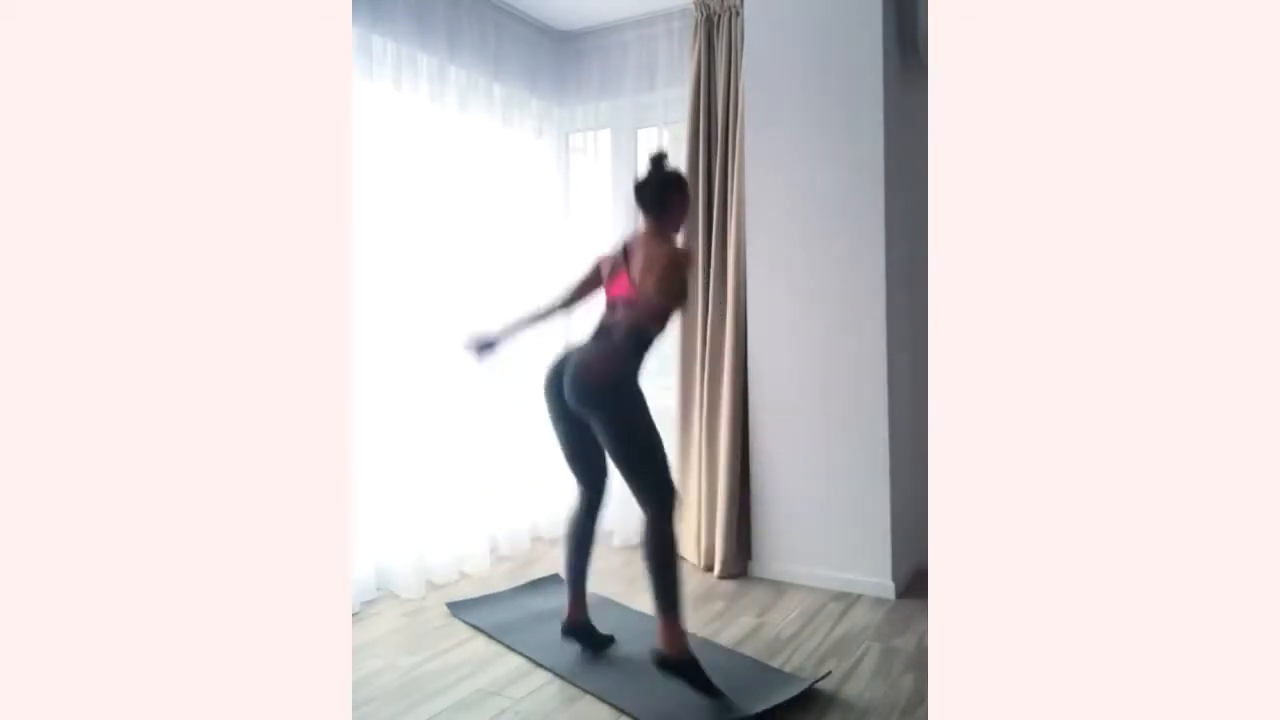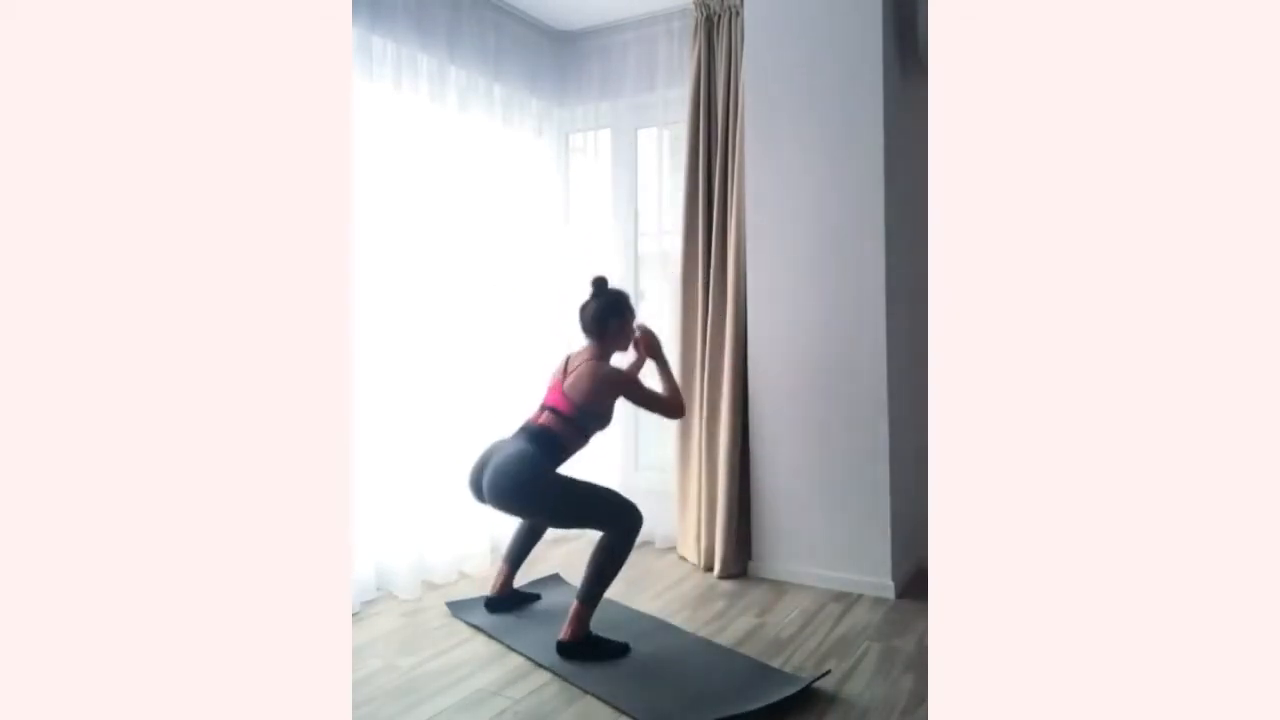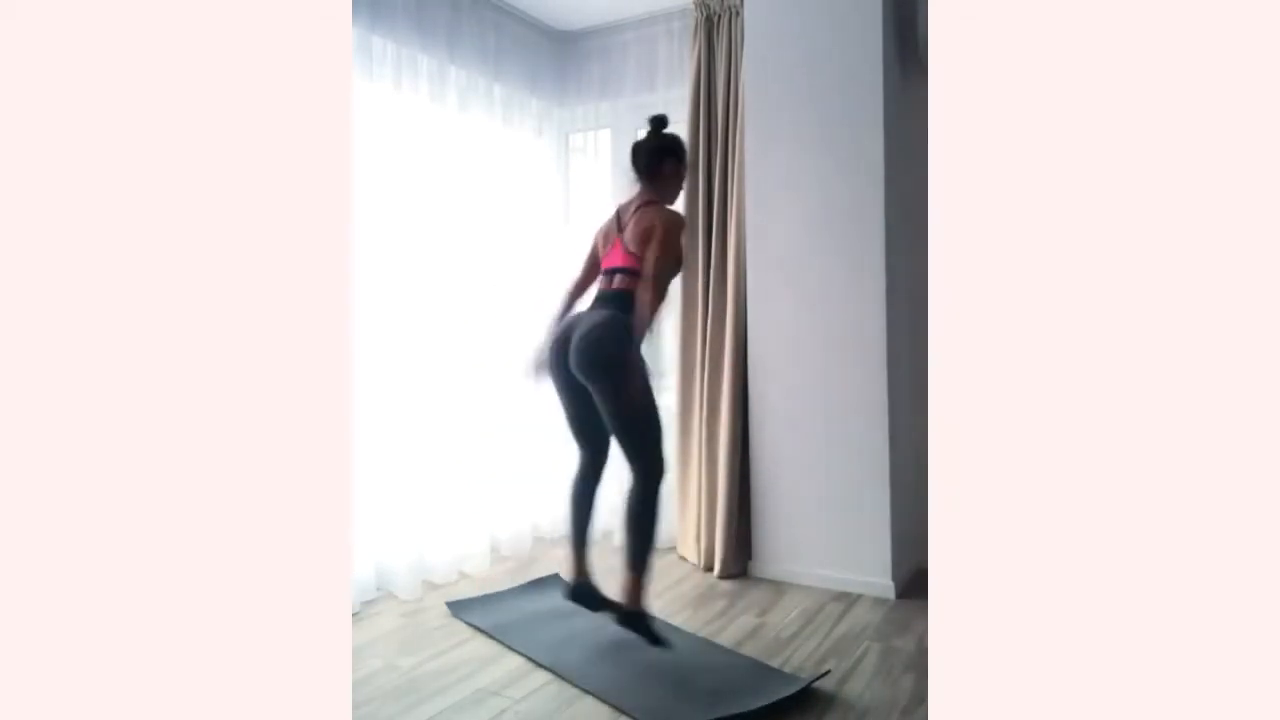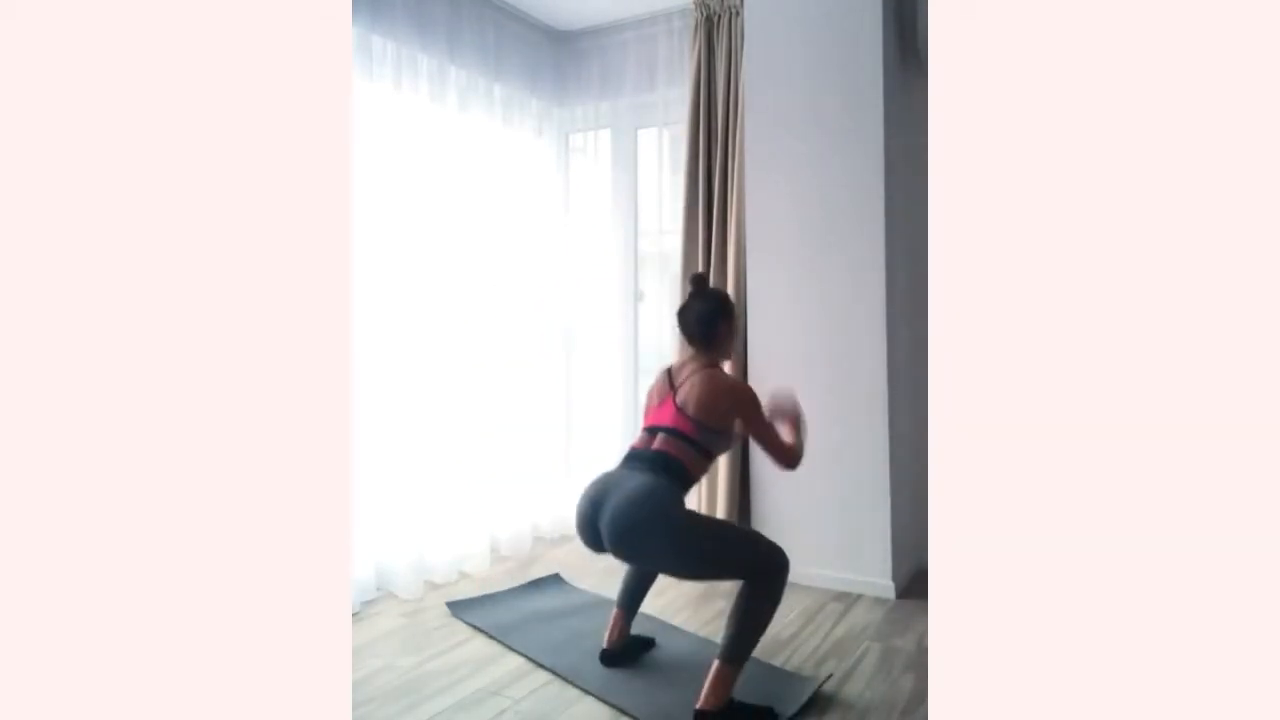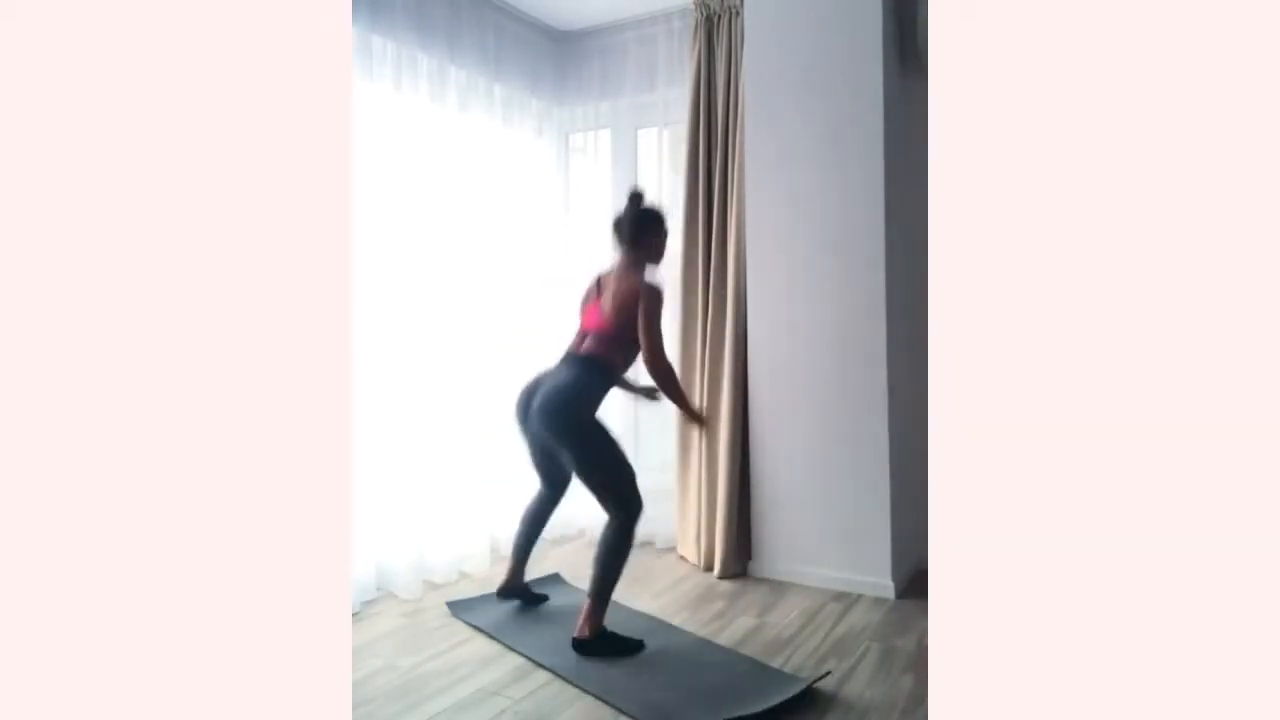
dt=0.5s
person 1, frame 1
left shoulder: (614, 256)
right shoulder: (674, 255)
left elbow: (561, 302)
right elbow: (648, 306)
left wrist: (502, 334)
right wrist: (613, 348)
left hip: (564, 372)
right hip: (603, 380)
left knee: (591, 491)
right knee: (659, 504)
left ankle: (576, 615)
right ankle: (672, 645)
person 1, frame 2
left shoulder: (570, 361)
right shoulder: (609, 377)
right elbow: (674, 409)
left wrist: (638, 363)
right wrist: (658, 358)
left hip: (488, 466)
right hip: (517, 477)
left knee: (544, 503)
right knee: (624, 520)
left ankle: (501, 589)
right ankle: (575, 633)
person 1, frame 3
left shoulder: (613, 219)
right shoulder: (668, 221)
right elbow: (651, 288)
left wrist: (558, 336)
right wrist: (633, 349)
left hip: (574, 338)
right hip: (607, 348)
left knee: (593, 459)
right knee: (649, 470)
left ankle: (579, 578)
right ankle: (632, 601)
person 1, frame 4
left shoulder: (661, 380)
right shoulder: (730, 390)
right elbow: (787, 457)
right wrist: (789, 423)
left hip: (594, 507)
right hip: (640, 516)
right knee: (770, 567)
left ankle: (616, 639)
person 1, frame 5
left shoulder: (597, 284)
right shoulder: (643, 291)
right elbow: (655, 362)
left wrist: (632, 388)
right wrist: (688, 409)
left hip: (535, 395)
right hip: (563, 408)
left knee: (553, 485)
right knee: (626, 508)
left ankle: (513, 581)
right ankle: (589, 630)
